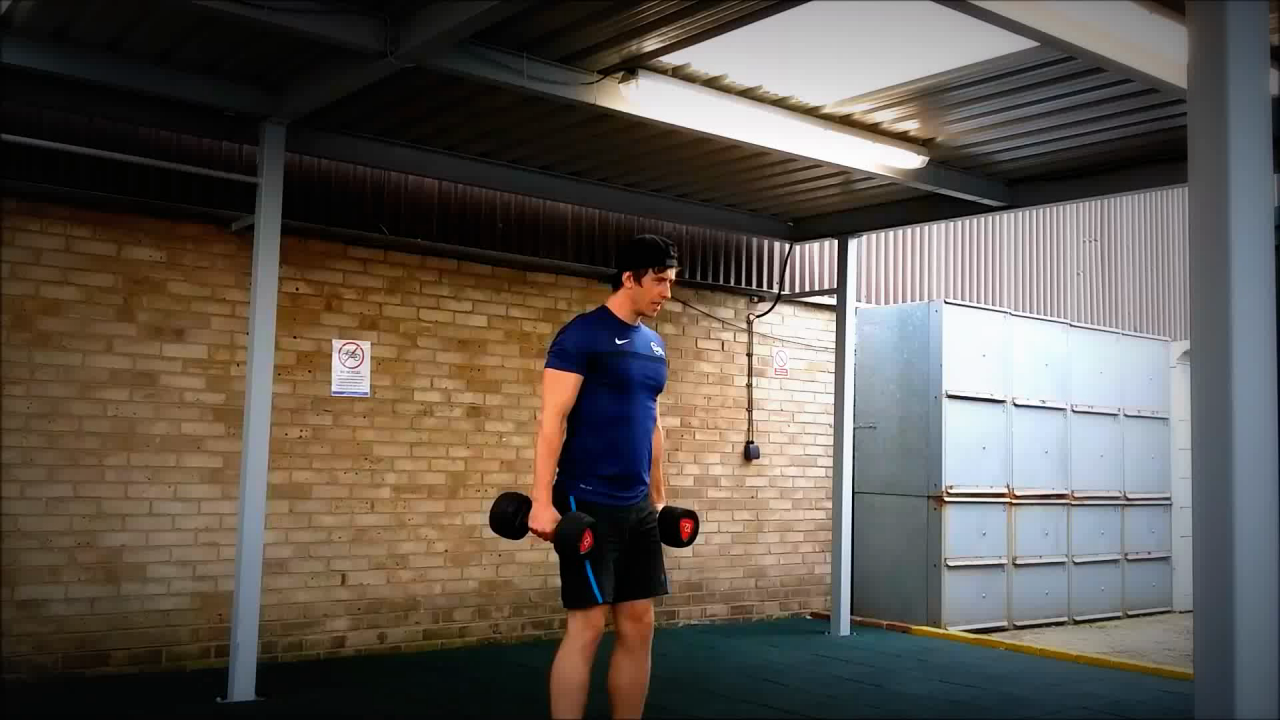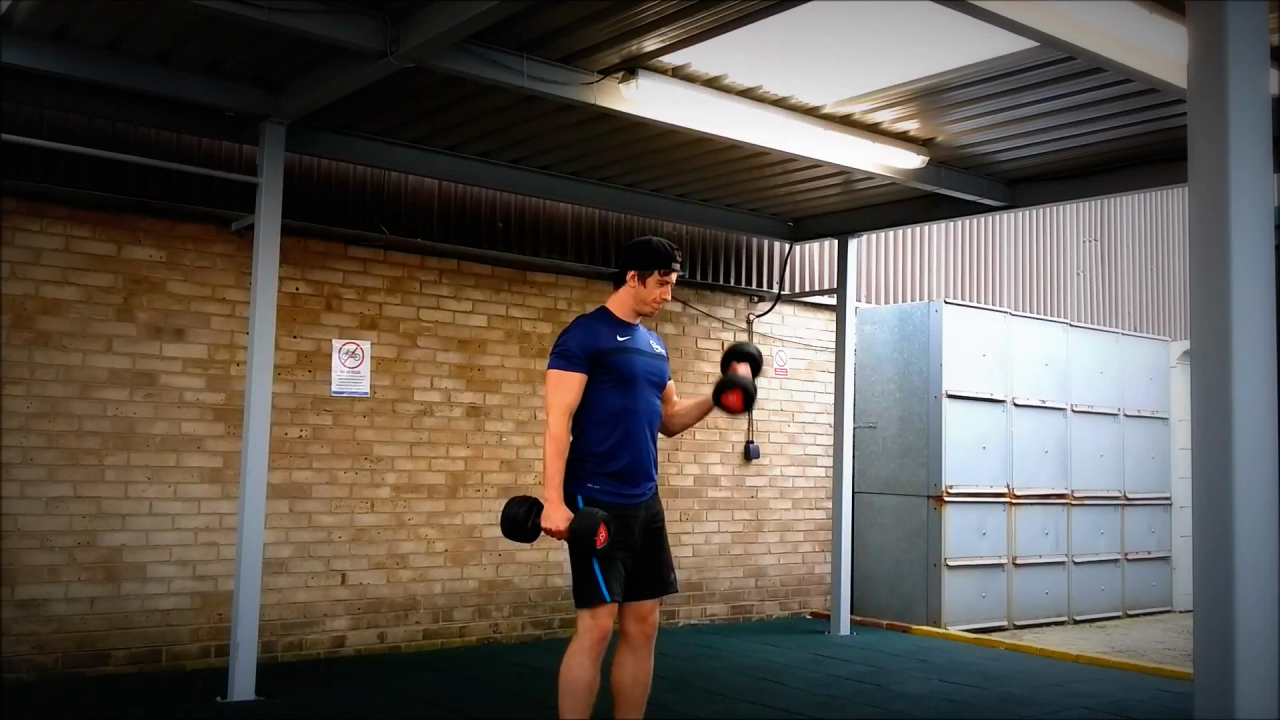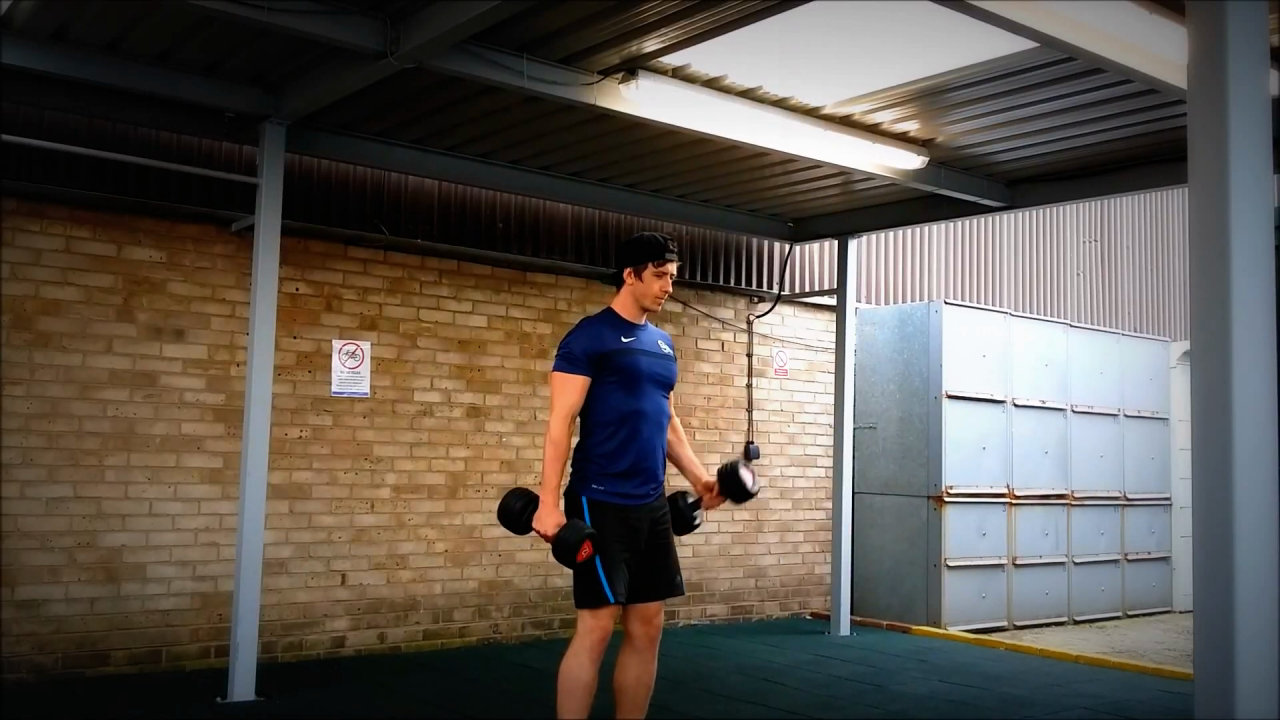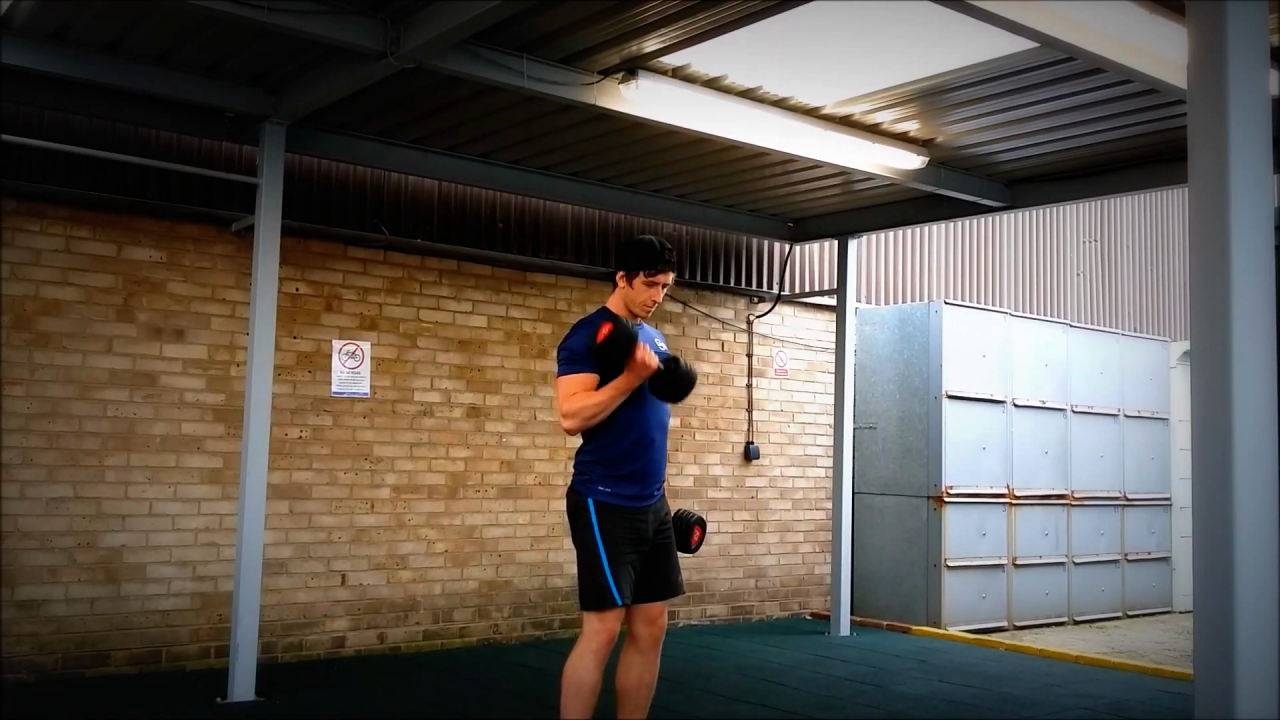
dt=1s
person 1, frame 1
left shoulder: (654, 344)
right shoulder: (582, 335)
right elbow: (552, 419)
left wrist: (658, 494)
right wrist: (542, 500)
left hip: (636, 505)
right hip: (588, 502)
left knee: (638, 627)
right knee: (587, 628)
person 1, frame 2
left shoulder: (654, 344)
right shoulder: (584, 335)
left elbow: (668, 421)
right elbow: (558, 420)
left wrist: (712, 398)
right wrist: (553, 499)
left hip: (645, 502)
right hip: (596, 502)
left knee: (642, 625)
right knee: (596, 626)
person 1, frame 3
left shoulder: (661, 342)
right shoulder: (590, 337)
right elbow: (561, 421)
left wrist: (699, 477)
right wrist: (548, 501)
left hip: (650, 503)
right hip: (602, 501)
left knee: (646, 627)
right knee: (596, 627)
person 1, frame 4
left shoulder: (654, 339)
right shoulder: (589, 336)
right elbow: (571, 417)
left wrist: (664, 495)
right wrist: (630, 376)
left hip: (651, 504)
right hip: (603, 501)
left knee: (650, 627)
right knee: (603, 628)
